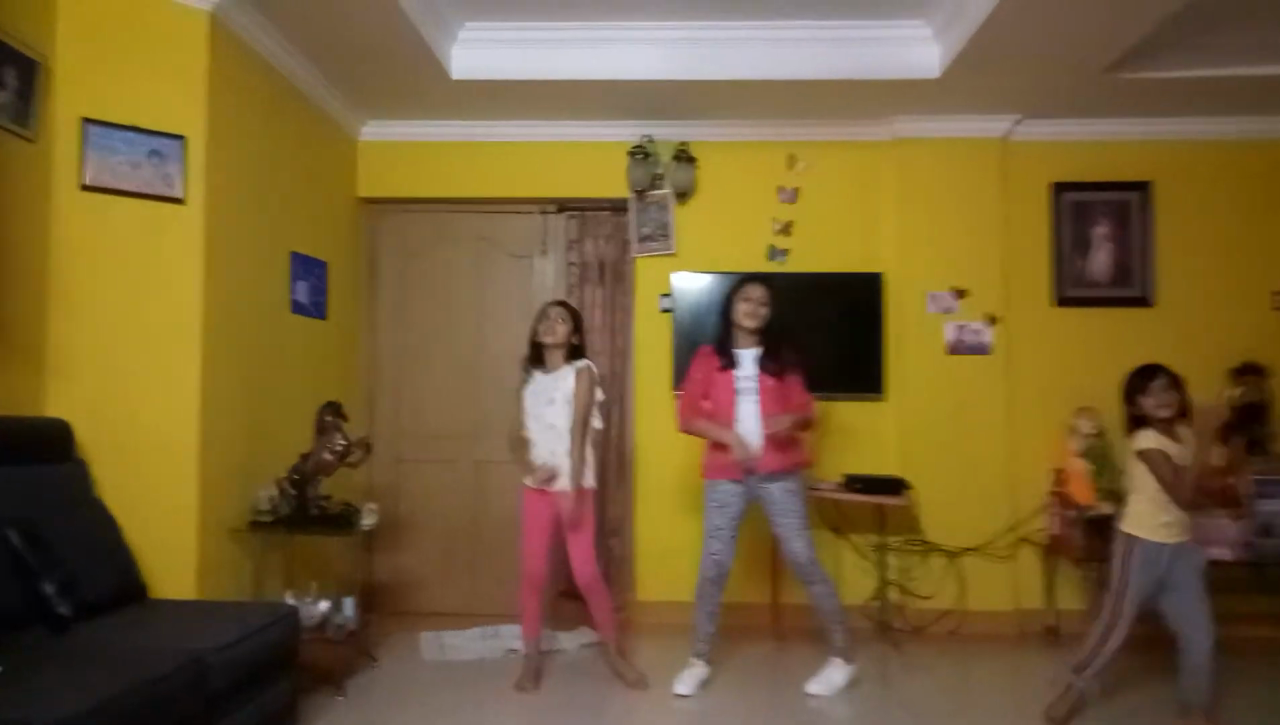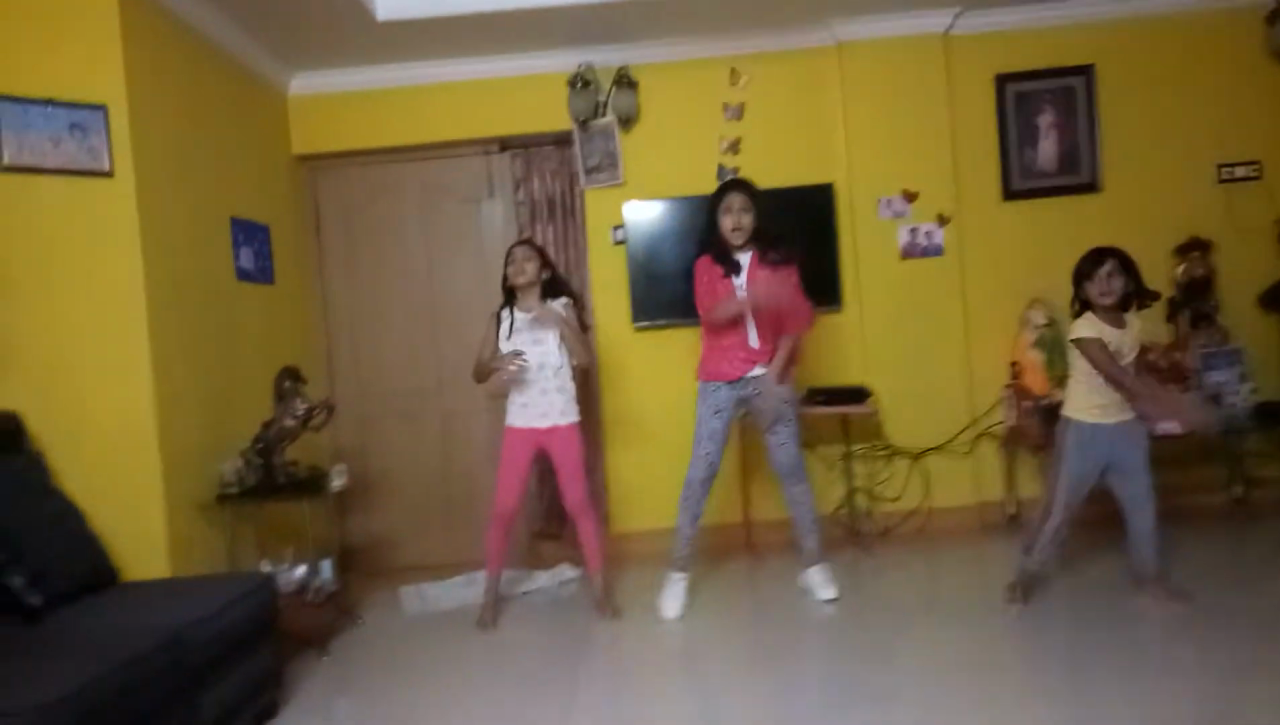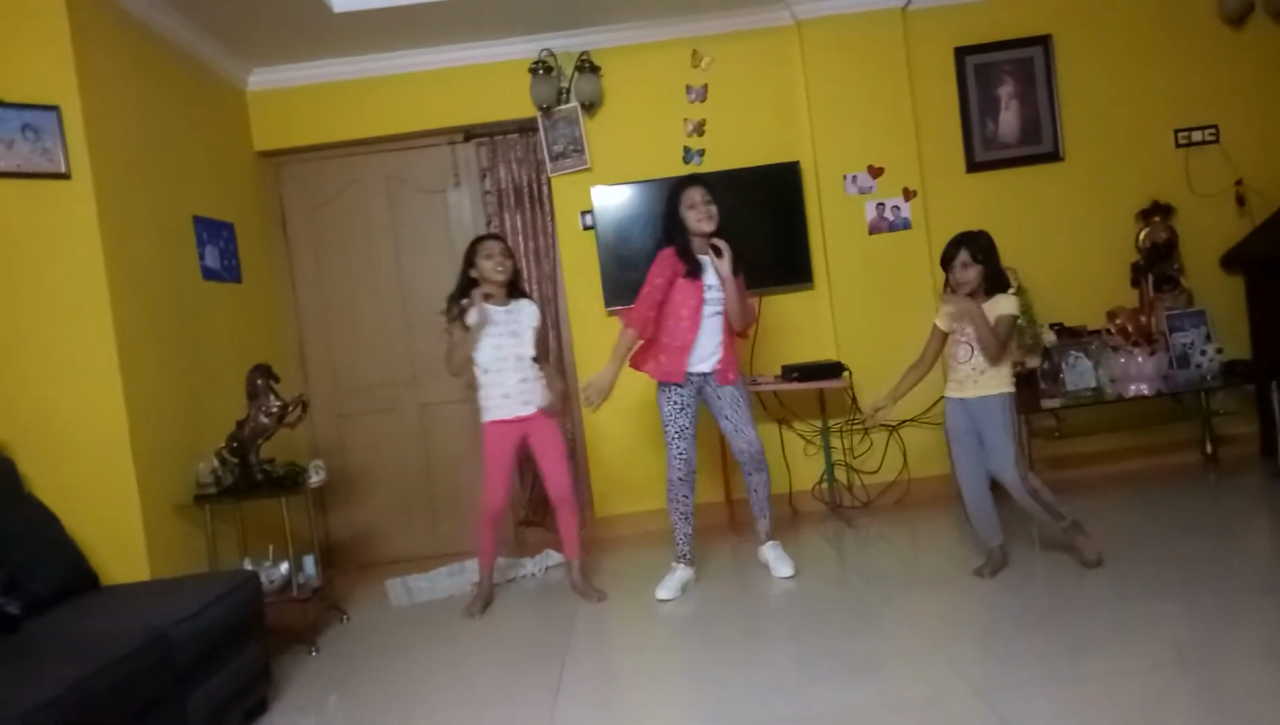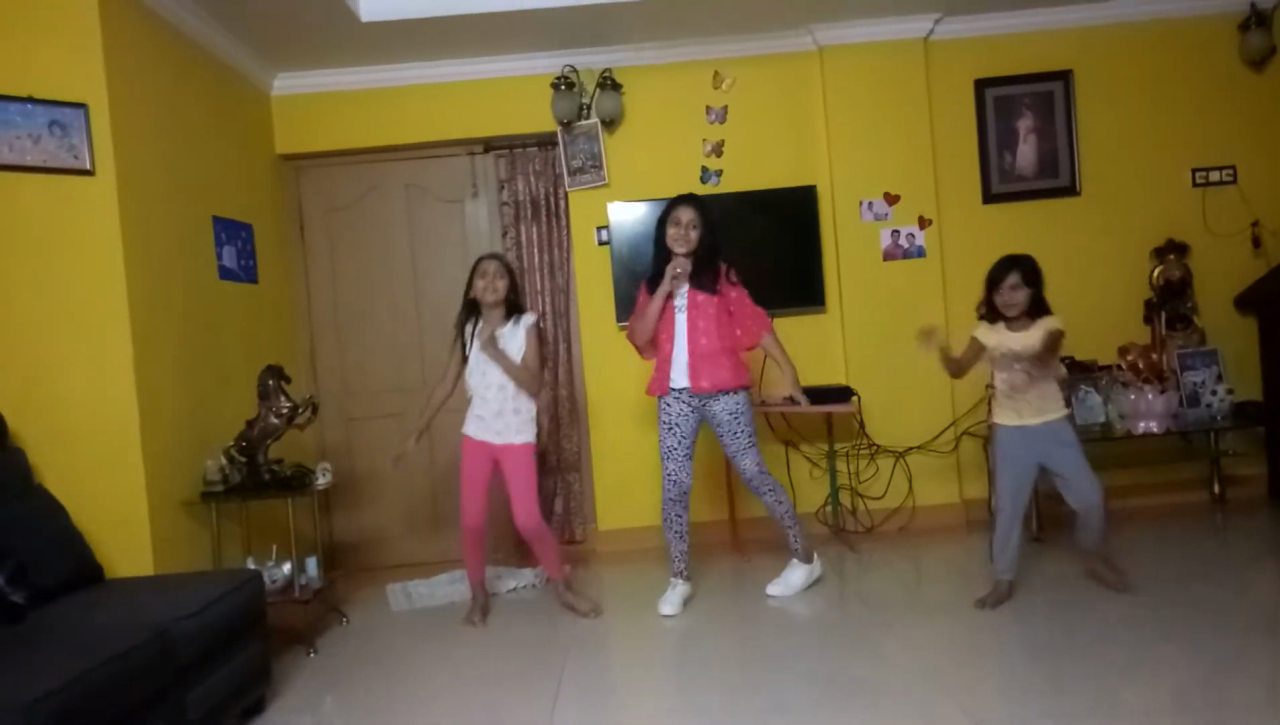
dt=0.7s
person 1, frame 1
left shoulder: (779, 358)
right shoulder: (709, 357)
left elbow: (802, 411)
right elbow: (689, 417)
left wrist: (786, 422)
right wrist: (730, 439)
left hip: (778, 472)
right hip: (726, 474)
left knee: (803, 560)
right knee: (714, 565)
left ankle: (840, 656)
right ankle: (699, 659)
person 1, frame 2
left shoulder: (778, 261)
right shoulder: (708, 264)
left elbow: (795, 320)
right elbow: (711, 315)
left wrist: (775, 371)
right wrist: (751, 299)
left hip: (769, 377)
right hip: (721, 379)
left knee: (791, 467)
right knee: (701, 470)
left ankle: (814, 566)
right ankle: (677, 572)
person 1, frame 3
left shoulder: (725, 260)
right shoulder: (671, 258)
left elbow: (741, 323)
right elbow: (641, 313)
left wrist: (729, 275)
right wrist: (612, 367)
left hip: (721, 373)
right hip: (676, 378)
left knee: (751, 453)
right knee: (681, 468)
left ankle: (767, 541)
right ankle: (682, 563)
person 1, frame 4
left shoulder: (720, 275)
right shoulder: (653, 283)
left elbow: (754, 322)
right elbow: (641, 341)
left wrist: (787, 367)
right wrist: (664, 289)
left hip: (723, 390)
right hip: (675, 396)
left knee: (753, 473)
right knee: (674, 487)
left ankle: (804, 557)
right ankle: (679, 580)
person 2, frame 1
left shoulder: (582, 371)
right shoulder: (532, 380)
left elbow: (581, 428)
right elbow: (526, 437)
left wrist: (575, 493)
right wrist: (531, 465)
left hip: (578, 484)
right hip: (539, 486)
left knee: (587, 575)
right knee: (533, 572)
left ankle: (613, 651)
right ankle: (532, 658)
person 2, frame 2
left shoulder: (562, 308)
right shoulder: (502, 317)
left elbow: (584, 358)
right elbow: (478, 373)
left wrist: (555, 321)
right wrist: (498, 363)
left hip: (563, 421)
right hip: (520, 424)
left knee: (579, 502)
right knee: (504, 508)
left ankle: (599, 587)
right ankle: (491, 594)
person 2, frame 3
left shoulder: (527, 308)
right shoulder: (464, 310)
right elbow: (455, 367)
left wrist: (550, 379)
right wrist: (473, 322)
left hip: (539, 410)
right hip: (499, 417)
left knee: (563, 492)
right knee: (494, 504)
left ankle: (576, 574)
right ankle: (485, 584)
person 2, frame 4
left shoulder: (525, 326)
right shoulder: (466, 331)
left elbow: (533, 385)
right elbow: (448, 384)
left wrist: (495, 352)
right wrist: (417, 432)
left hip: (518, 438)
right hip: (475, 438)
left knee: (528, 520)
right knee: (472, 523)
left ankle: (563, 587)
right ankle: (478, 595)
person 3, frame 1
left shoulder: (1179, 438)
right shoulder: (1148, 441)
left elbow: (1197, 493)
right elbow: (1184, 496)
right wrist: (1199, 449)
left hip: (1179, 546)
right hip: (1141, 543)
left knee: (1198, 631)
right knee: (1117, 620)
right ankle: (1075, 689)
person 3, frame 2
left shoulder: (1133, 323)
right shoulder: (1085, 327)
right elbow: (1117, 375)
right wrist: (1169, 403)
left hip: (1124, 427)
right hip: (1082, 427)
left knee: (1141, 503)
right knee: (1062, 503)
left ankle: (1151, 576)
right ankle: (1029, 571)
person 3, frame 3
left shoulder: (1004, 304)
right shoulder: (947, 312)
left elbow: (996, 354)
right elbow: (924, 362)
left wrist: (974, 311)
right wrist: (889, 400)
left hip: (996, 400)
right hip: (958, 404)
left knee: (1010, 473)
right knee: (971, 482)
left ankle: (1069, 527)
right ankle: (995, 548)
person 3, frame 4
left shoulder: (1048, 327)
right shoulder: (987, 332)
left elbow: (1044, 354)
right elbow: (958, 369)
left wrist: (1016, 358)
right wrist: (941, 349)
left hip: (1053, 427)
right hip: (1010, 432)
left knee: (1089, 496)
right knee: (1008, 507)
left ankle: (1094, 554)
right ankle: (1003, 579)
